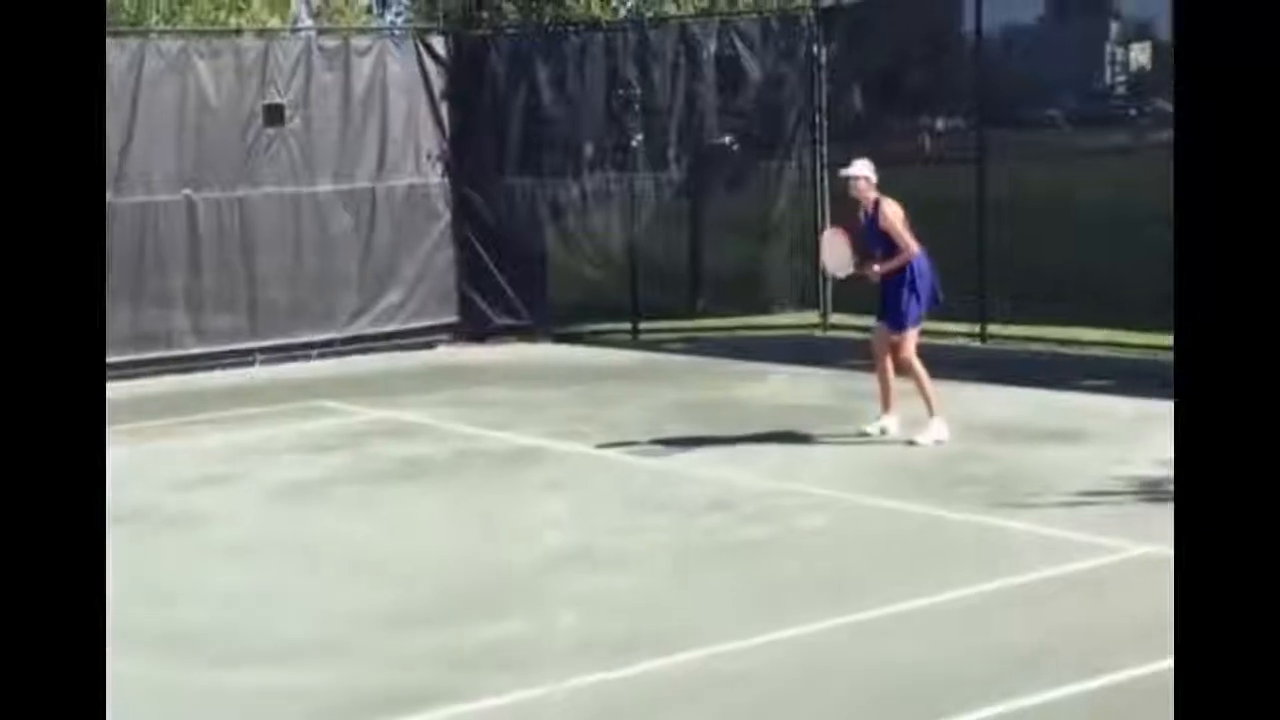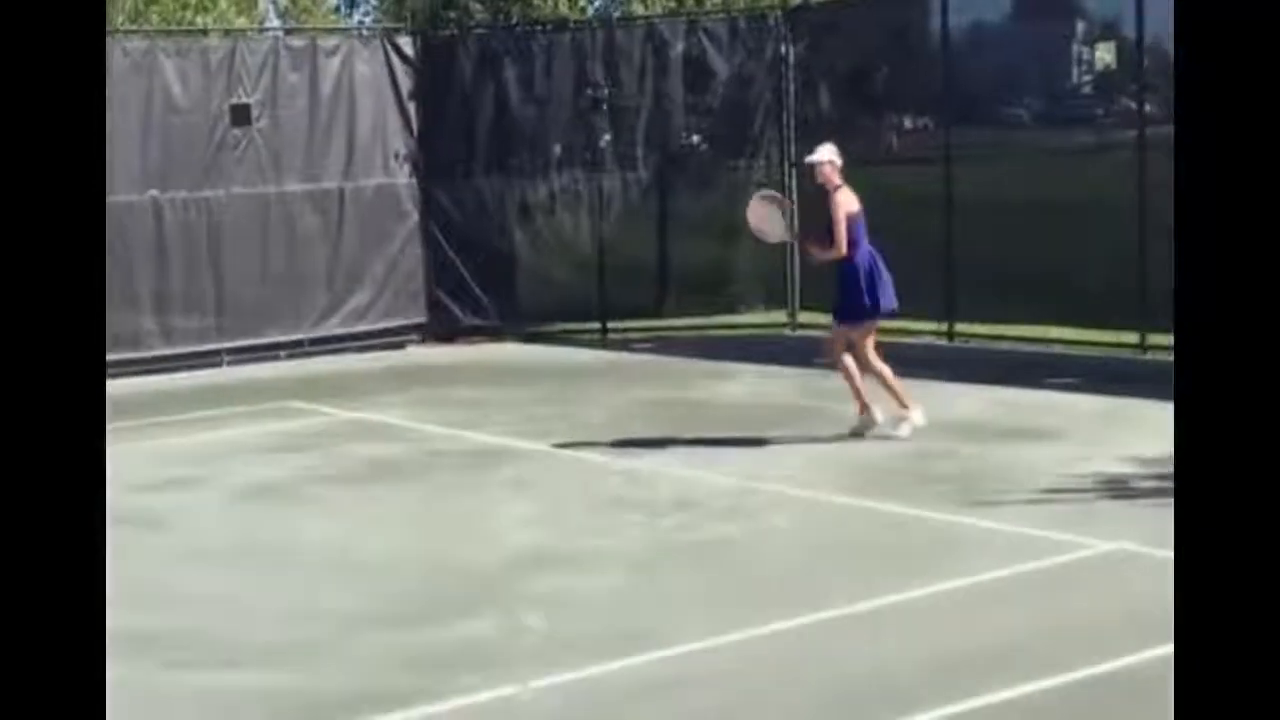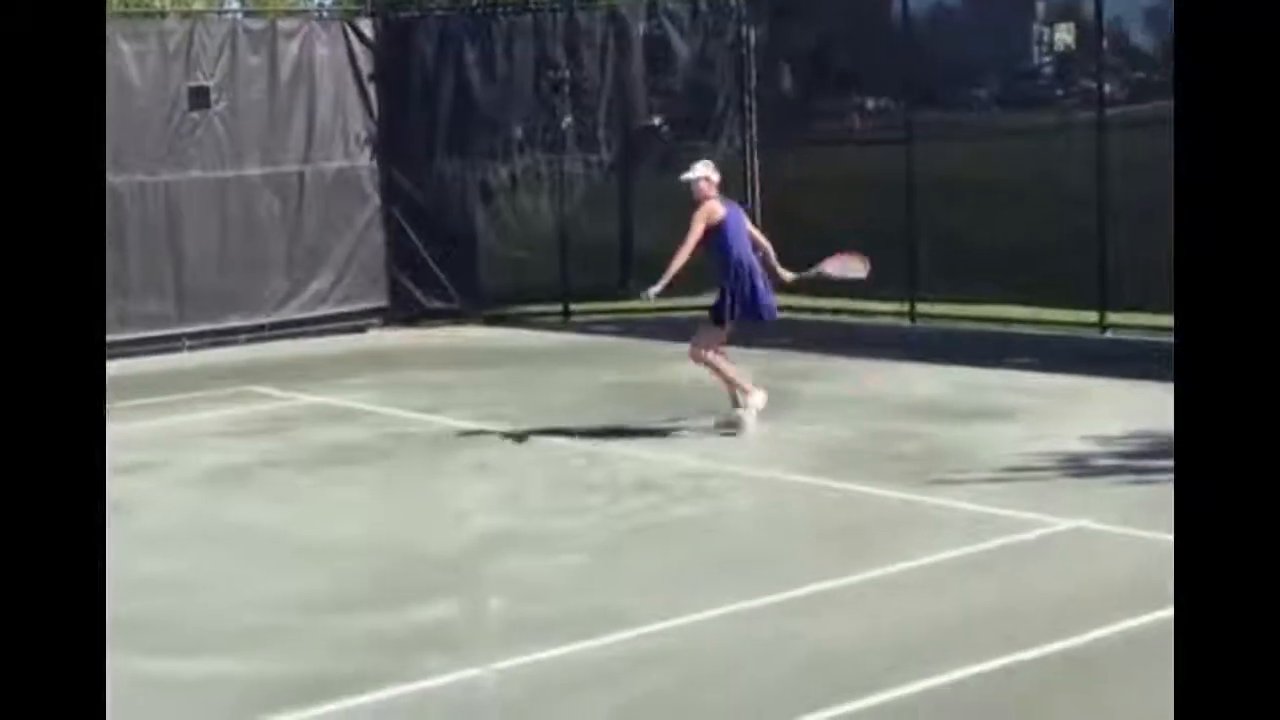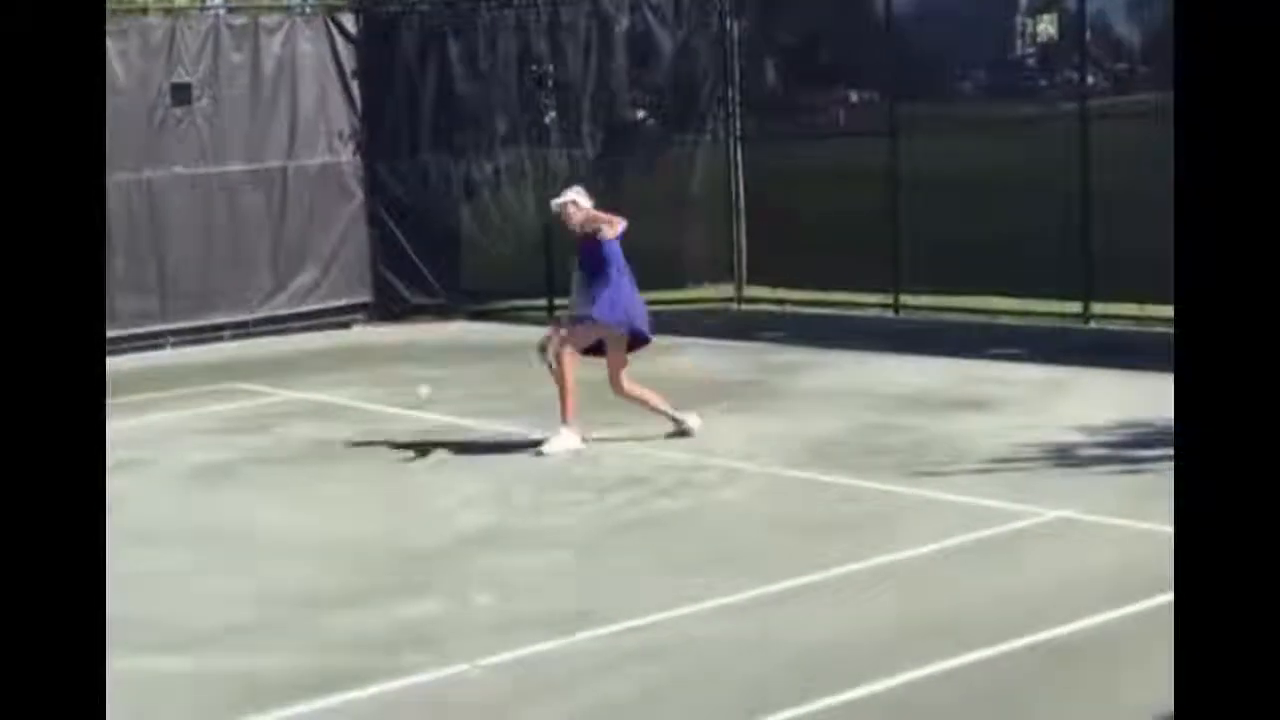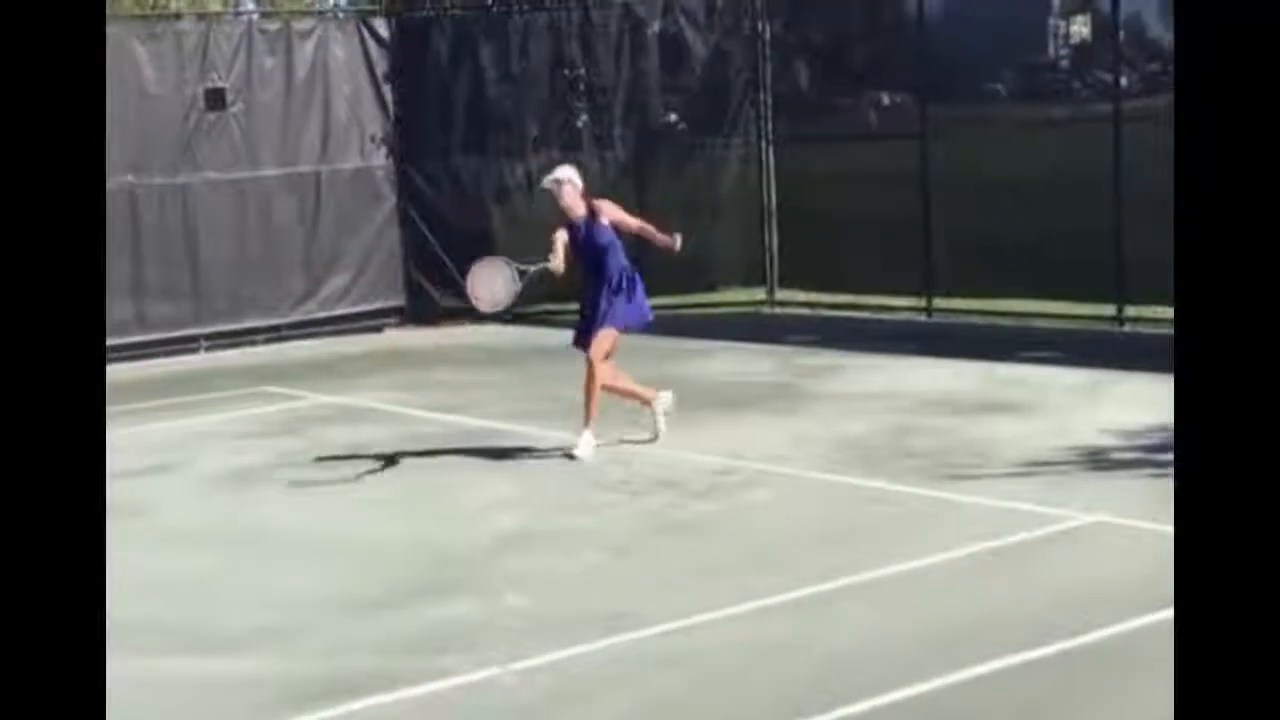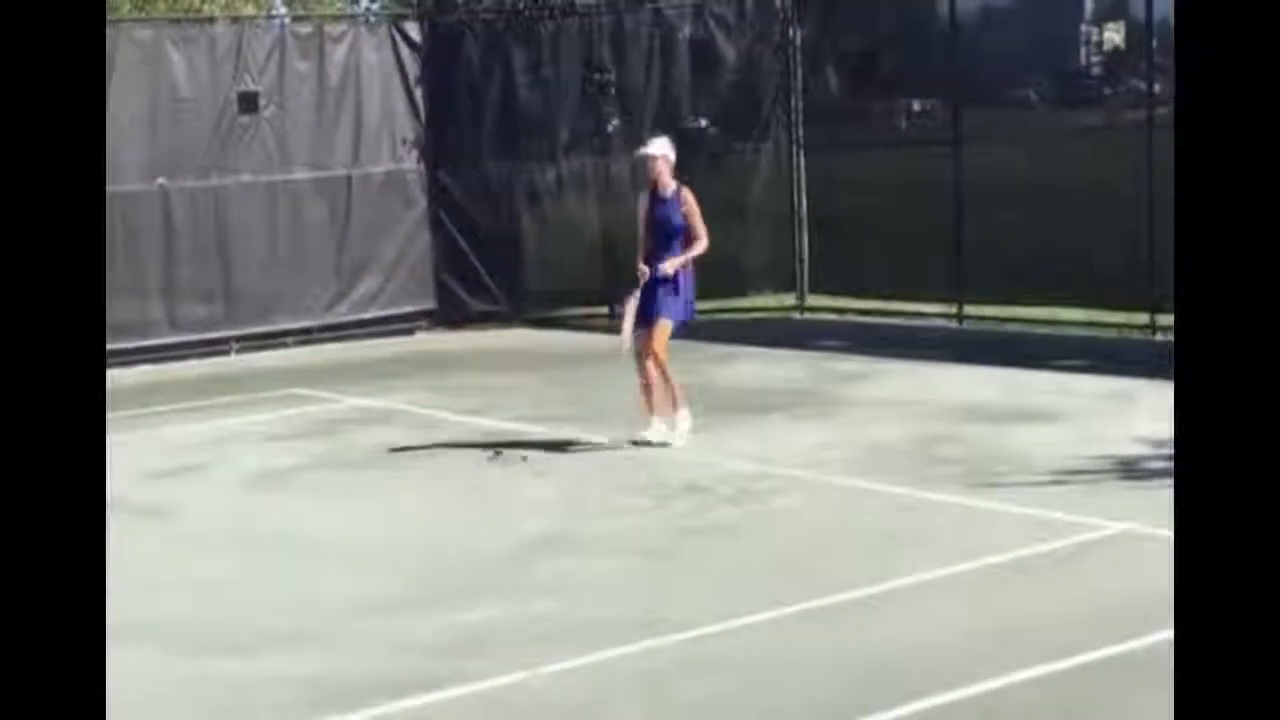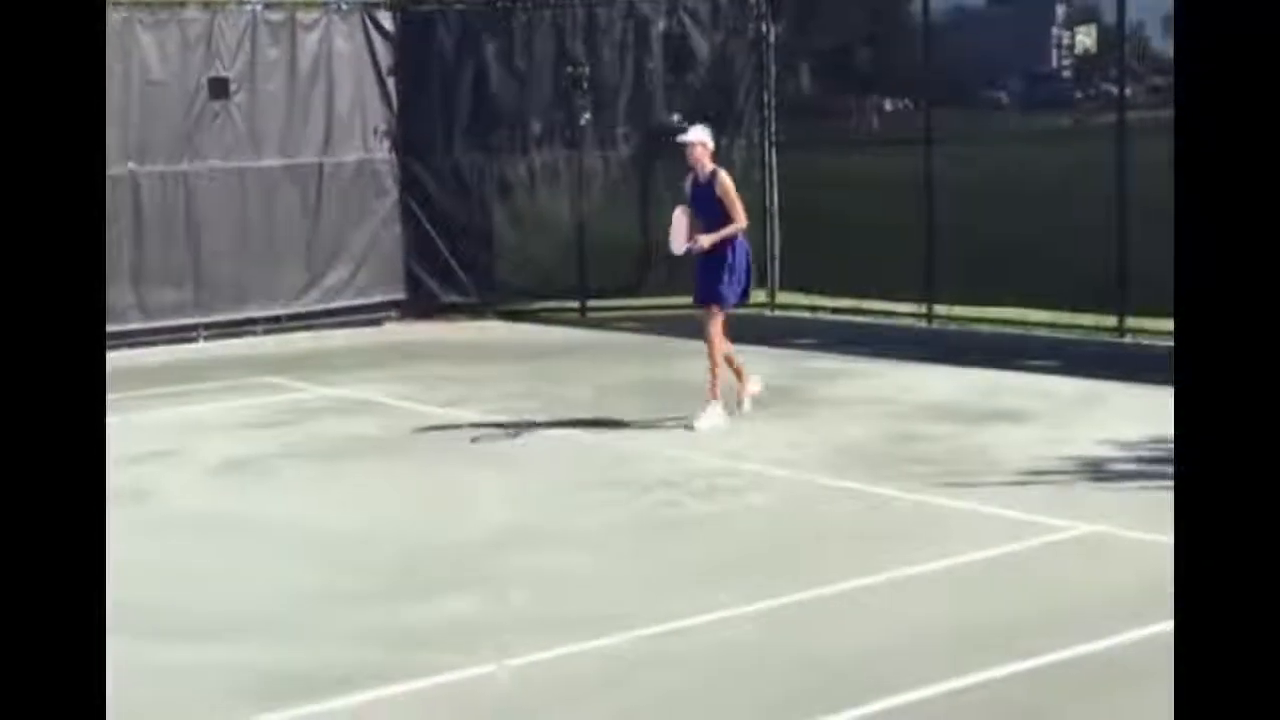
dt=0.5s
person 1, frame 1
left shoulder: (886, 210)
right shoulder: (863, 213)
left elbow: (911, 250)
left wrist: (881, 268)
right wrist: (871, 268)
left hip: (911, 280)
right hip: (894, 282)
left knee: (905, 354)
right knee: (880, 347)
left ankle: (937, 423)
right ankle: (888, 417)
person 1, frame 2
left shoulder: (839, 197)
right shoulder: (839, 195)
left elbow: (841, 250)
left wrist: (819, 254)
right wrist: (820, 249)
left hip: (861, 278)
right hip: (854, 279)
left knee: (864, 354)
right knee: (836, 347)
left ankle: (909, 410)
right ankle: (867, 411)
person 1, frame 3
left shoulder: (708, 208)
right shoulder: (733, 208)
left elbow: (685, 250)
right elbow: (762, 242)
left wrist: (660, 284)
right wrist: (779, 271)
left hip: (739, 283)
right hip: (743, 283)
left knee: (699, 351)
right knee: (709, 349)
left ankle: (751, 393)
right ankle: (741, 408)
person 1, frame 4
left shoulder: (594, 219)
right shoulder: (581, 252)
left elbow: (619, 222)
right elbow: (577, 298)
left wrist: (610, 230)
right wrist: (557, 328)
left hip: (611, 300)
right hip: (620, 309)
left knee: (562, 352)
right knee: (621, 386)
left ankle: (568, 431)
right ankle: (680, 419)
person 1, frame 5
left shoulder: (601, 209)
right shoulder: (563, 232)
left elbow: (640, 227)
right elbow: (559, 263)
left wrist: (667, 241)
right wrist: (554, 264)
left hip: (621, 291)
right hip: (595, 298)
left knee: (594, 357)
right knee: (601, 374)
left ankle: (587, 434)
right ankle: (655, 399)
person 1, frame 6
left shoulder: (684, 196)
right shoulder: (645, 198)
left elbow: (702, 241)
left wrist: (677, 262)
right wrist: (641, 265)
left hip: (675, 278)
right hip: (650, 277)
left knee: (656, 349)
right knee: (642, 355)
left ankle: (680, 412)
right ankle: (657, 422)
person 1, frame 7
left shoulder: (721, 179)
right shoulder: (691, 181)
left elbow: (741, 222)
left wrist: (710, 239)
right wrist: (693, 239)
left hip: (729, 258)
right hip: (708, 259)
left knee: (712, 334)
right knee: (714, 334)
left ankle: (715, 407)
right ankle: (746, 380)
